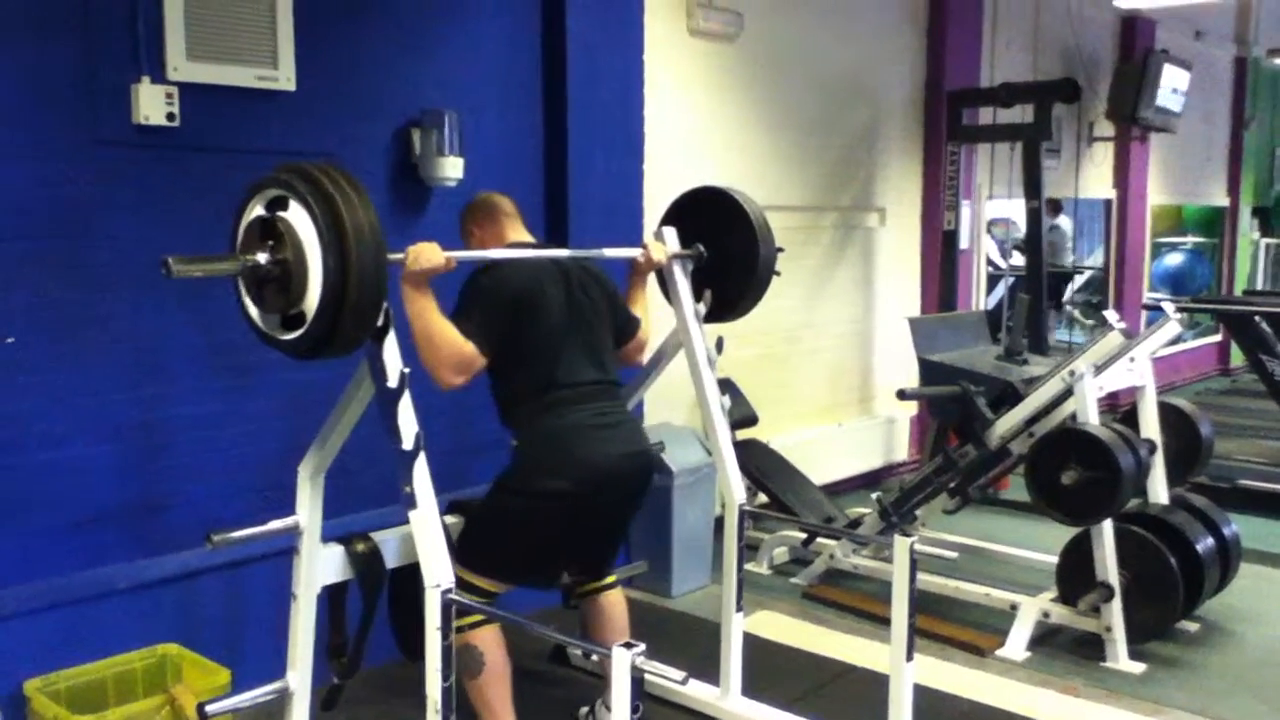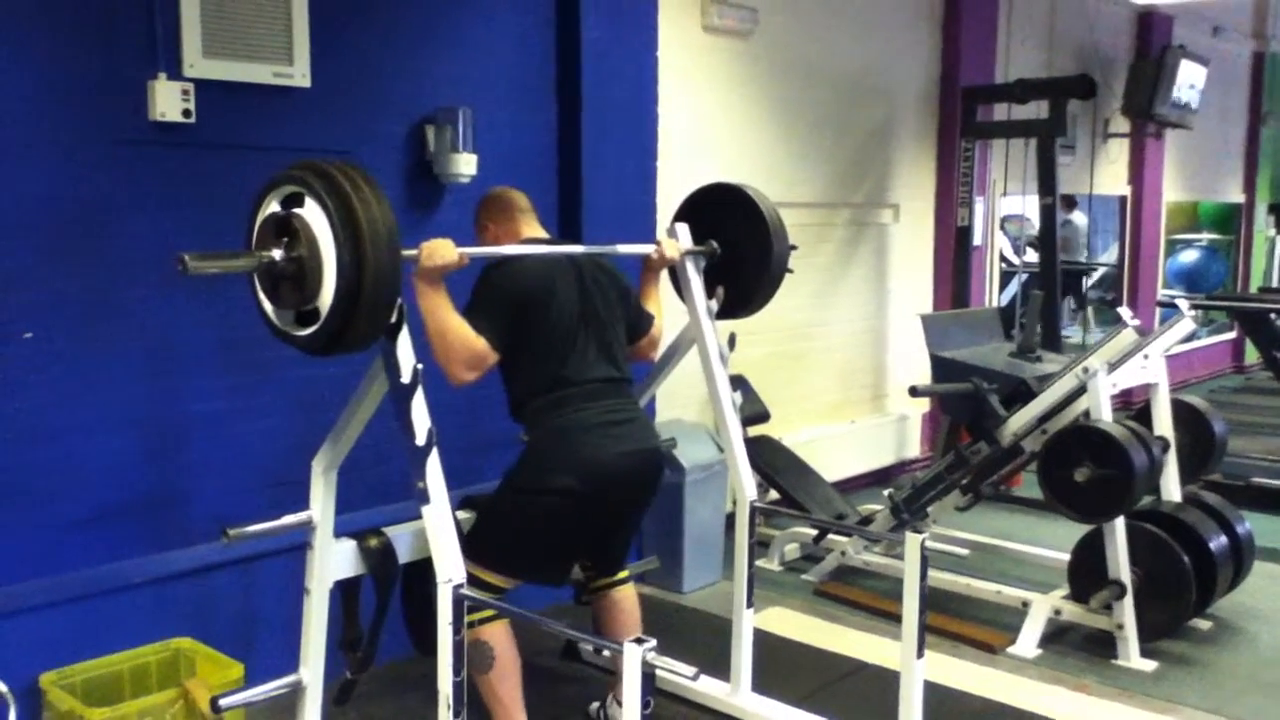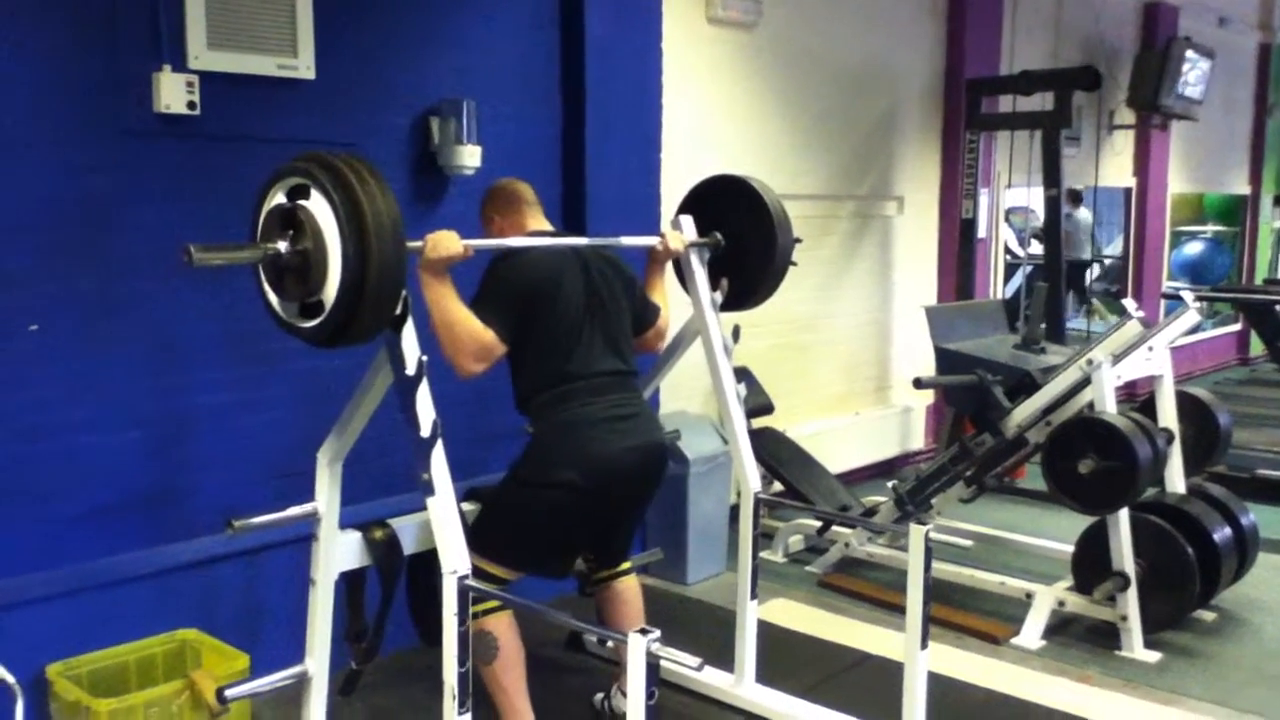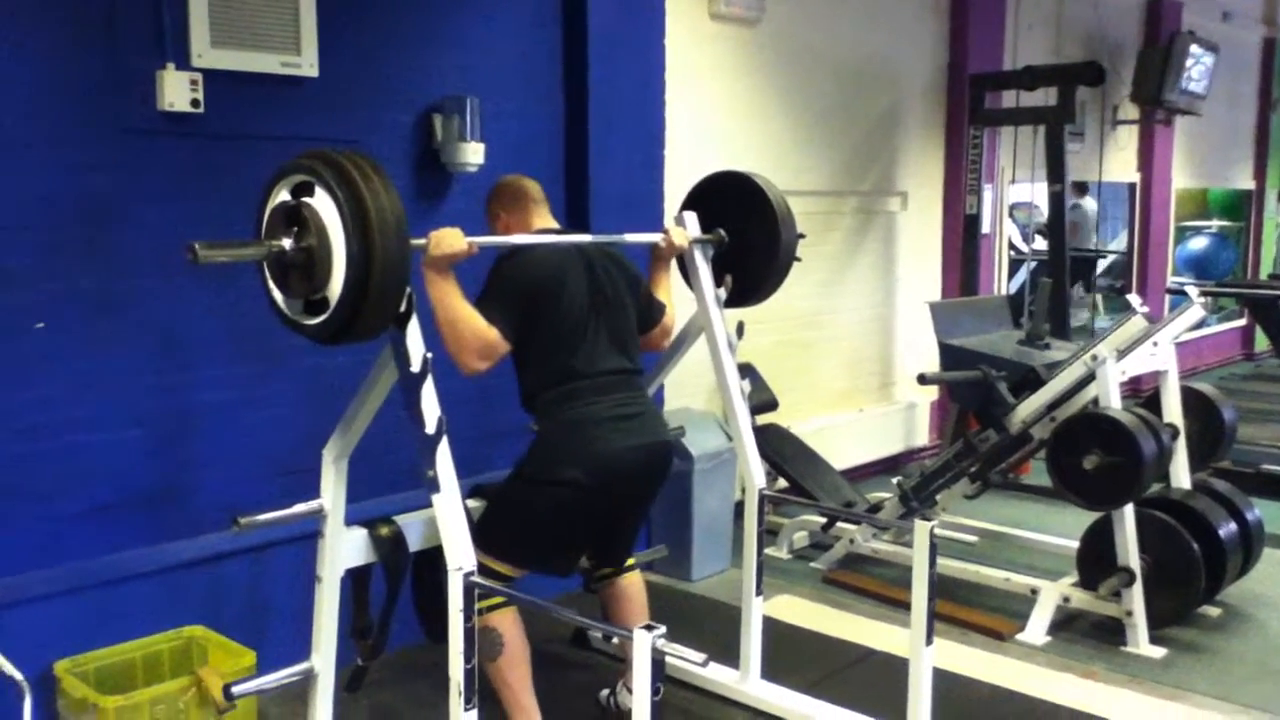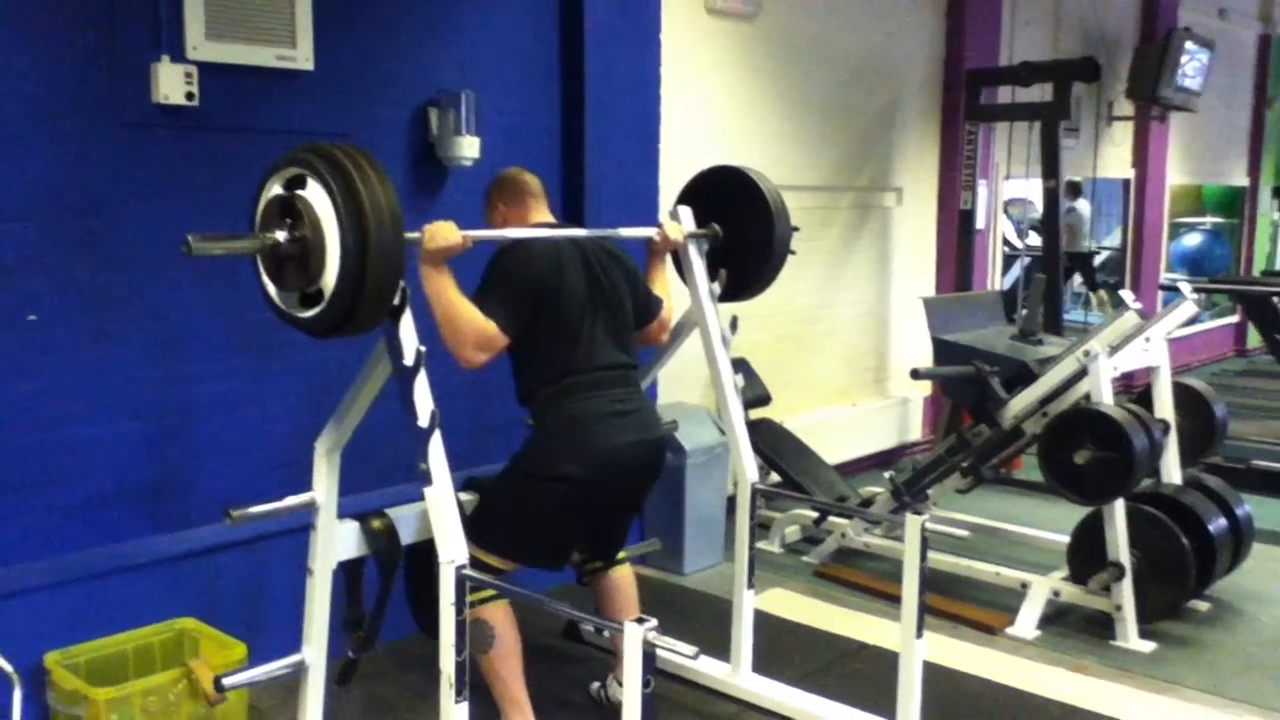
dt=0.2s
person 1, frame 1
left shoulder: (496, 279)
right shoulder: (587, 271)
left elbow: (452, 368)
right elbow: (634, 349)
left wrist: (416, 287)
right wrist: (641, 278)
left hip: (561, 461)
right hip: (631, 451)
left knee: (462, 595)
right knee: (594, 573)
person 1, frame 2
left shoulder: (508, 275)
right shoulder: (601, 268)
left elbow: (464, 363)
right elbow: (646, 345)
left wrist: (429, 283)
right wrist: (654, 274)
left hip: (570, 458)
right hip: (640, 447)
left knee: (473, 590)
right knee: (606, 567)
person 1, frame 3
left shoulder: (515, 267)
right shoulder: (606, 261)
left elbow: (471, 355)
right elbow: (653, 337)
left wrist: (434, 275)
right wrist: (659, 265)
left hip: (575, 450)
right hip: (644, 440)
left knee: (477, 581)
right knee: (609, 558)
person 1, frame 4
left shoulder: (521, 265)
right shoulder: (612, 258)
left elbow: (475, 353)
right elbow: (659, 335)
left wrist: (439, 273)
right wrist: (663, 262)
left hip: (581, 449)
right hip: (650, 439)
left knee: (482, 579)
right knee: (612, 556)
person 1, frame 5
left shoulder: (519, 259)
right shoulder: (609, 253)
left elbow: (474, 346)
right elbow: (657, 329)
left wrist: (434, 266)
right wrist: (660, 257)
left hip: (577, 445)
right hip: (644, 435)
left knee: (474, 570)
right knee: (602, 550)
